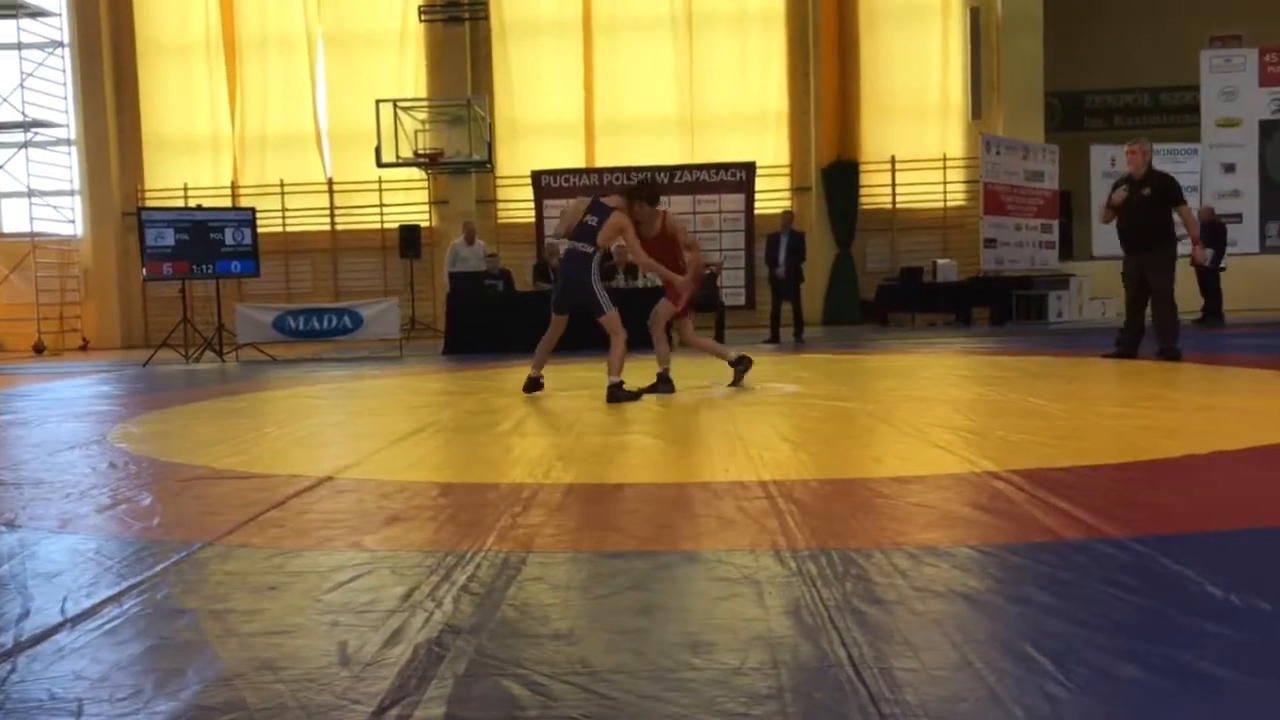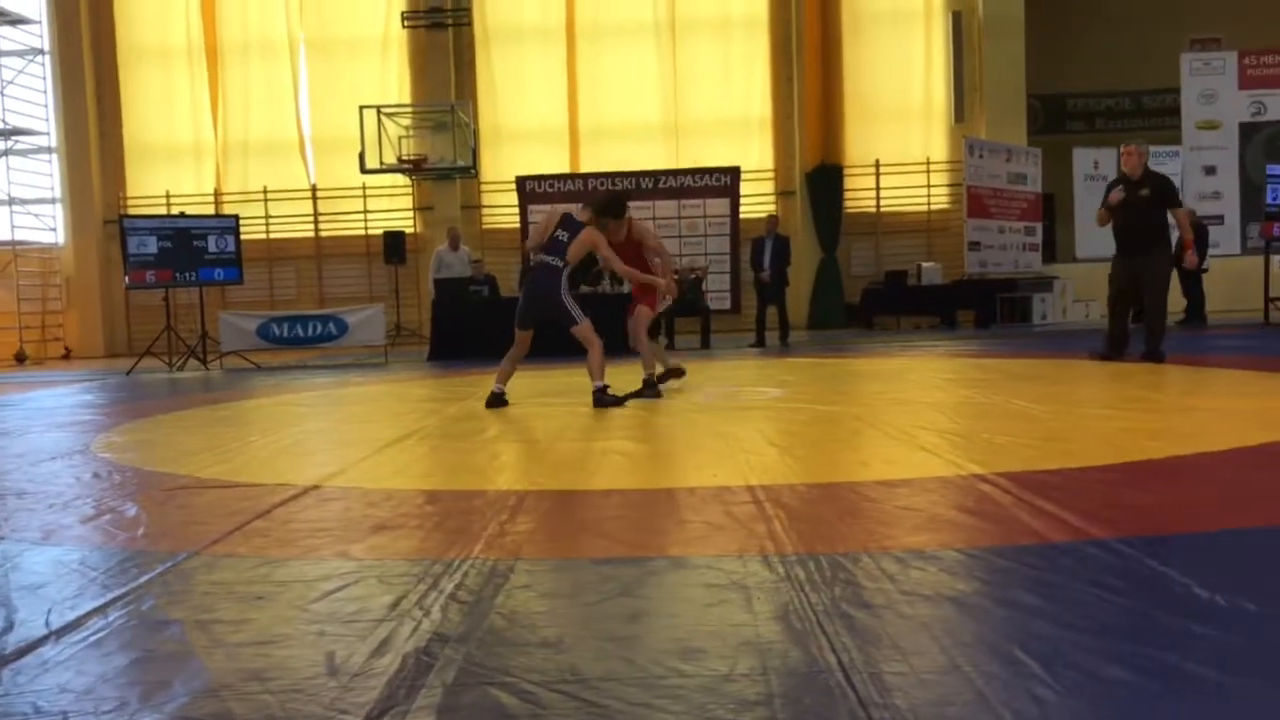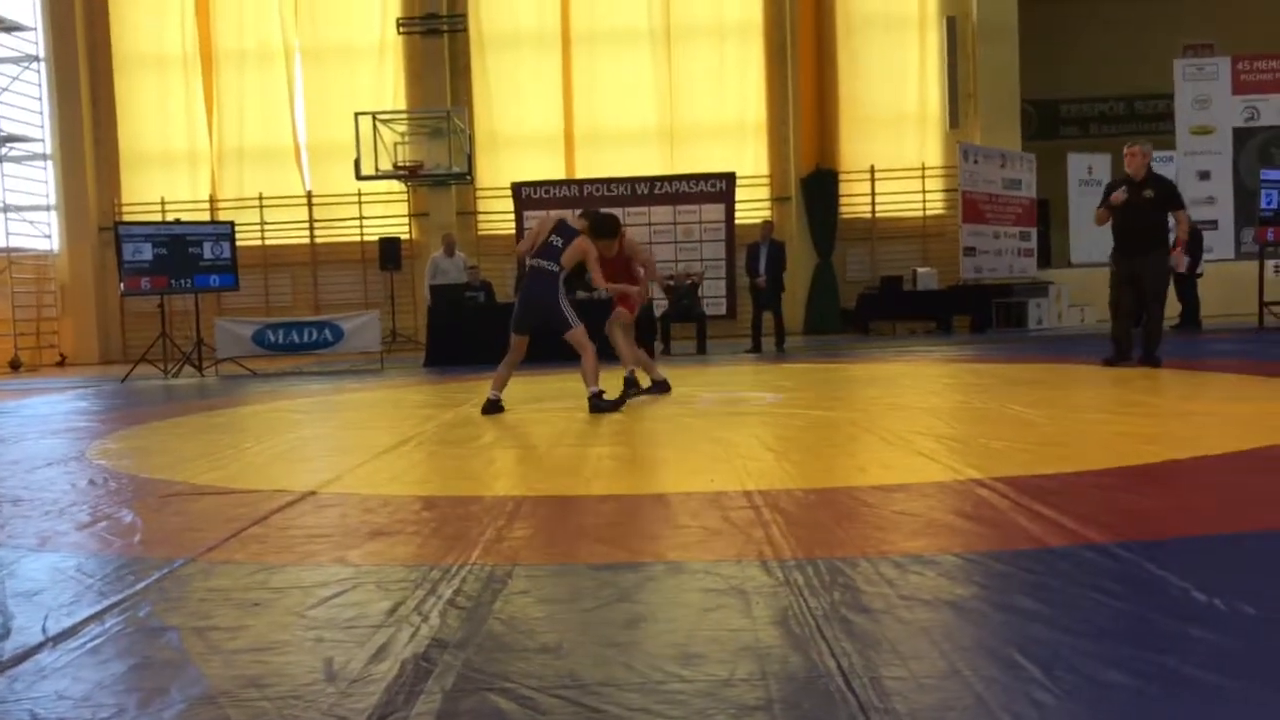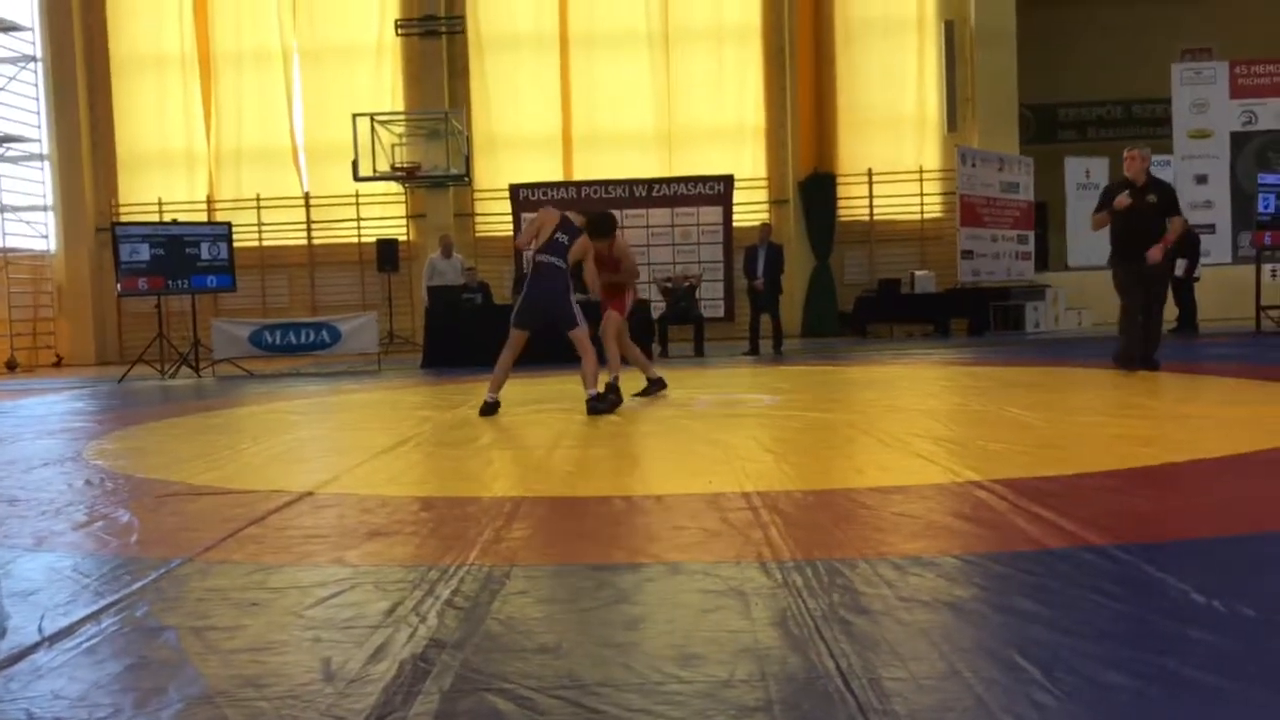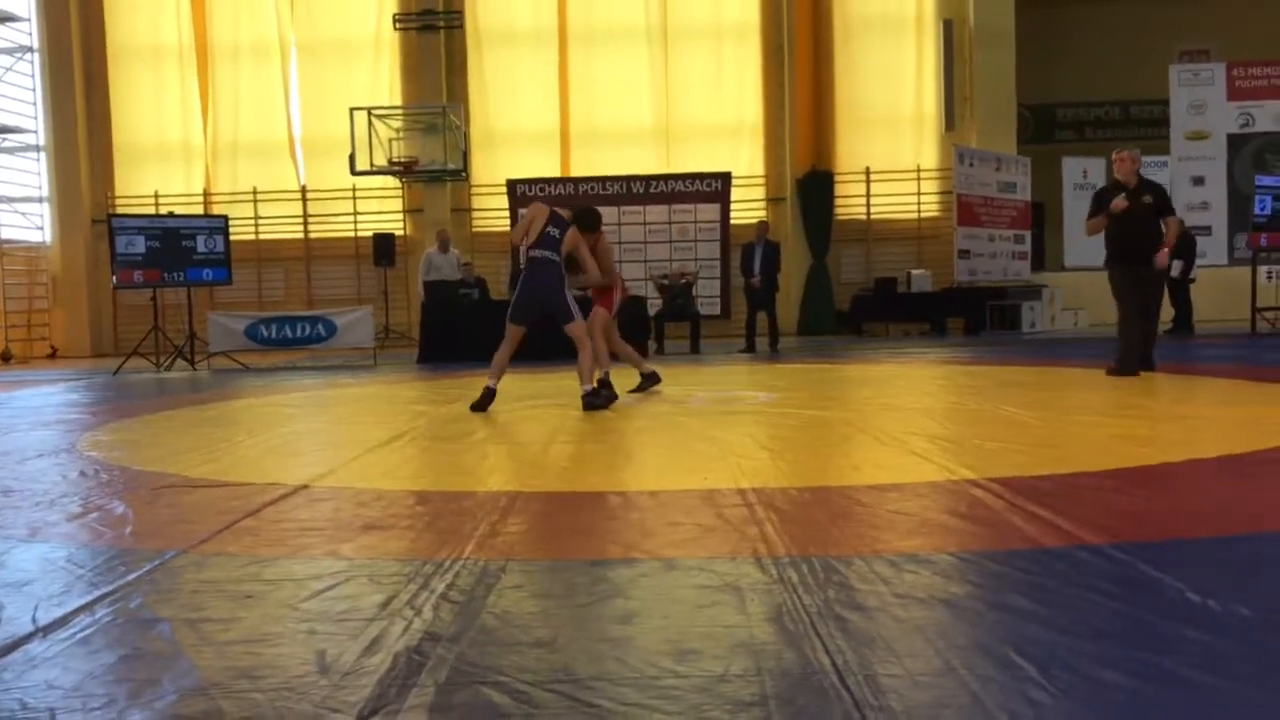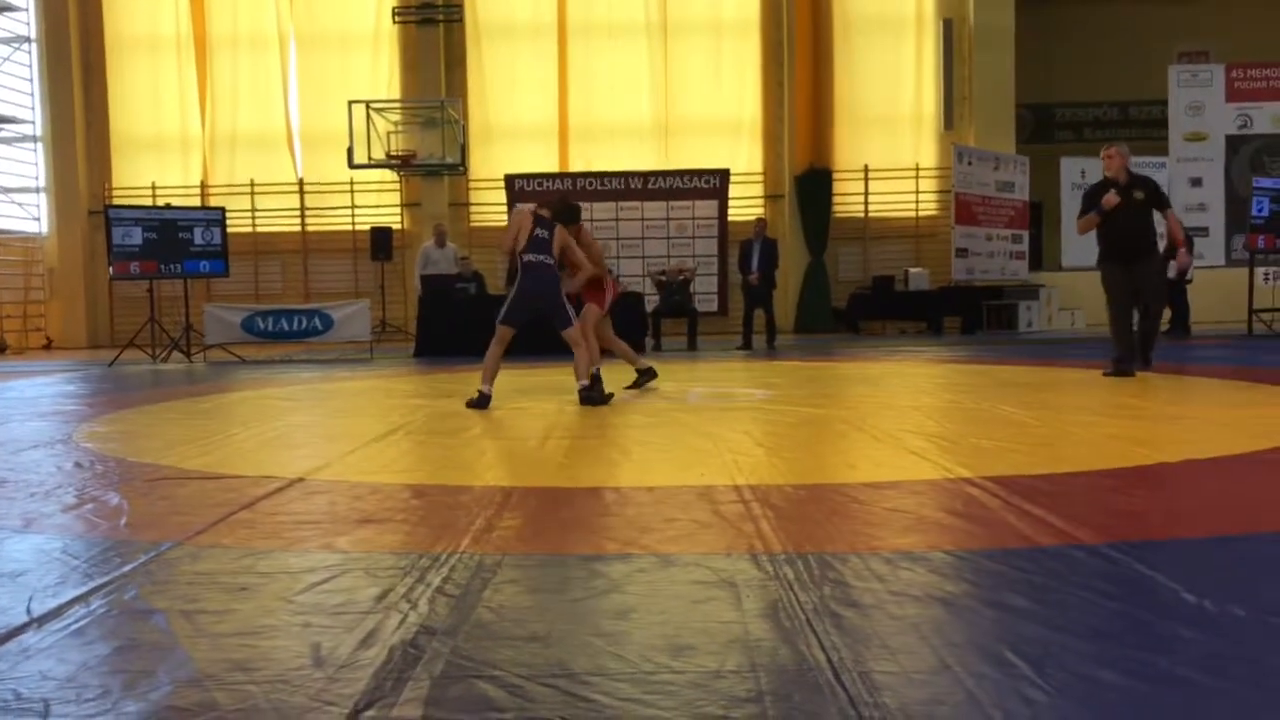
dt=0.2s
person 1, frame 1
left shoulder: (1163, 181)
right shoulder: (1120, 185)
left elbow: (1184, 213)
right elbow: (1105, 219)
left wrist: (1196, 243)
right wrist: (1113, 204)
left hip: (1159, 252)
right hip: (1131, 253)
left knee: (1162, 300)
right knee: (1133, 302)
left ankle: (1168, 347)
right ankle: (1126, 346)
person 1, frame 2
left shoulder: (1160, 183)
right shoulder: (1115, 186)
left elbow: (1180, 215)
right elbow: (1100, 222)
left wrist: (1189, 248)
right wrist: (1109, 204)
left hip: (1155, 254)
right hip: (1124, 255)
left knee: (1155, 303)
right knee: (1117, 302)
left ankle: (1153, 349)
right ankle: (1114, 347)
person 1, frame 3
left shoulder: (1163, 185)
right shoulder: (1115, 186)
left elbow: (1182, 218)
right elbow: (1098, 220)
left wrist: (1179, 248)
right wrist: (1111, 204)
left hip: (1155, 257)
right hip: (1123, 257)
left knee: (1153, 306)
right knee: (1120, 304)
left ankle: (1149, 353)
right ankle: (1120, 351)
person 1, frame 4
left shoulder: (1163, 189)
right shoulder: (1113, 190)
left elbow: (1177, 224)
right elbow: (1095, 224)
left wrist: (1162, 246)
right wrist: (1113, 209)
left hip: (1154, 261)
right hip: (1124, 261)
left knee: (1153, 310)
right knee: (1130, 307)
left ankle: (1147, 356)
right ankle: (1129, 355)
person 1, frame 5
left shoulder: (1154, 190)
right shoulder: (1104, 194)
left elbow: (1171, 223)
right elbow: (1089, 230)
left wrist: (1165, 250)
right wrist: (1110, 212)
left hip: (1152, 264)
right hip: (1120, 264)
left knee: (1149, 313)
right knee: (1128, 311)
left ankle: (1145, 358)
right ankle: (1127, 362)
person 1, frame 6
left shoulder: (1146, 185)
right shoulder: (1095, 192)
left elbow: (1169, 215)
right elbow: (1081, 228)
left wrist: (1181, 247)
right wrist: (1102, 209)
left hip: (1147, 261)
right hip: (1113, 264)
left knee: (1153, 309)
right knee: (1119, 313)
left ankle: (1143, 352)
right ankle: (1123, 363)
person 2, frame 1
left shoulder: (583, 203)
right shoulder: (622, 220)
left elbow: (559, 232)
right elbow: (641, 259)
right wrist: (674, 277)
left hip: (565, 272)
right hip: (587, 277)
left knee: (554, 331)
right knee: (618, 334)
left ankle: (534, 377)
right ankle: (614, 388)
person 2, frame 2
left shoulder: (555, 217)
right shoulder: (594, 235)
left elbow: (529, 246)
right elbow: (621, 269)
right wrist: (655, 281)
left hip: (531, 288)
right hip: (556, 290)
left knee: (519, 347)
right knee: (593, 342)
left ankle: (497, 393)
right ankle: (599, 392)
person 2, frame 3
left shoulder: (548, 222)
right shoulder: (587, 244)
left elbow: (520, 250)
right elbow: (602, 286)
right wrist: (631, 289)
left hip: (527, 292)
right hip: (551, 296)
left knee: (515, 353)
right knee: (587, 348)
left ankle: (492, 400)
right ankle: (595, 398)
person 2, frame 4
left shoulder: (549, 214)
right shoulder: (585, 243)
left elbow: (521, 243)
right elbow: (593, 287)
left hip: (534, 288)
right hip: (560, 291)
left knee: (512, 349)
right knee: (586, 349)
left ankle: (491, 401)
right ankle: (593, 399)
person 2, frame 5
left shoulder: (538, 209)
right shoulder: (575, 235)
left elbow: (515, 240)
right elbow: (595, 276)
left hip: (530, 282)
right hip: (555, 285)
left knee: (509, 342)
right knee: (583, 343)
left ankle: (489, 392)
right ankle: (588, 395)
person 2, frame 6
left shoulder: (521, 214)
right shoulder: (561, 232)
left elbow: (506, 247)
right elbow: (587, 269)
right wrist: (566, 288)
left hip: (526, 285)
right hip: (551, 286)
left knee: (498, 342)
right knee: (579, 344)
left ankle: (484, 395)
right ankle: (585, 390)
person 3, frame 1
left shoulder: (670, 223)
right shoulder: (634, 225)
left elbow: (693, 250)
left wrist: (688, 277)
left hip: (683, 278)
right hip: (673, 281)
left knee: (655, 321)
right knee: (689, 339)
left ankle: (664, 380)
right ankle: (738, 360)
person 3, frame 2
left shoulder: (637, 228)
left elbow: (663, 254)
left wrist: (667, 279)
left hip: (653, 285)
right hip: (638, 286)
left knee: (637, 330)
right knee: (635, 337)
left ankle: (649, 384)
right ankle: (673, 366)
person 3, frame 3
left shoulder: (627, 244)
left elbow: (650, 266)
left wrist: (642, 286)
left hip: (632, 292)
right hip: (619, 293)
left knee: (613, 328)
right knee: (628, 343)
left ankle: (631, 381)
right ankle: (659, 381)
person 3, frame 4
left shoulder: (618, 247)
left elbow: (633, 274)
left wrist: (606, 277)
left hip: (622, 291)
right hip: (608, 291)
left knee: (607, 332)
right knee: (623, 342)
left ankle: (613, 387)
right ankle: (655, 379)
person 3, frame 5
left shoulder: (601, 245)
left elbow: (609, 278)
left hip: (611, 288)
right hip: (599, 289)
left knee: (593, 329)
right knee: (612, 340)
left ankle: (605, 384)
right ankle: (649, 374)
person 3, frame 6
left shoulder: (583, 236)
left elbow: (600, 265)
left hip: (602, 285)
right hip: (589, 287)
left knee: (584, 326)
right knee: (608, 340)
left ankle: (595, 377)
right ankle: (645, 369)
